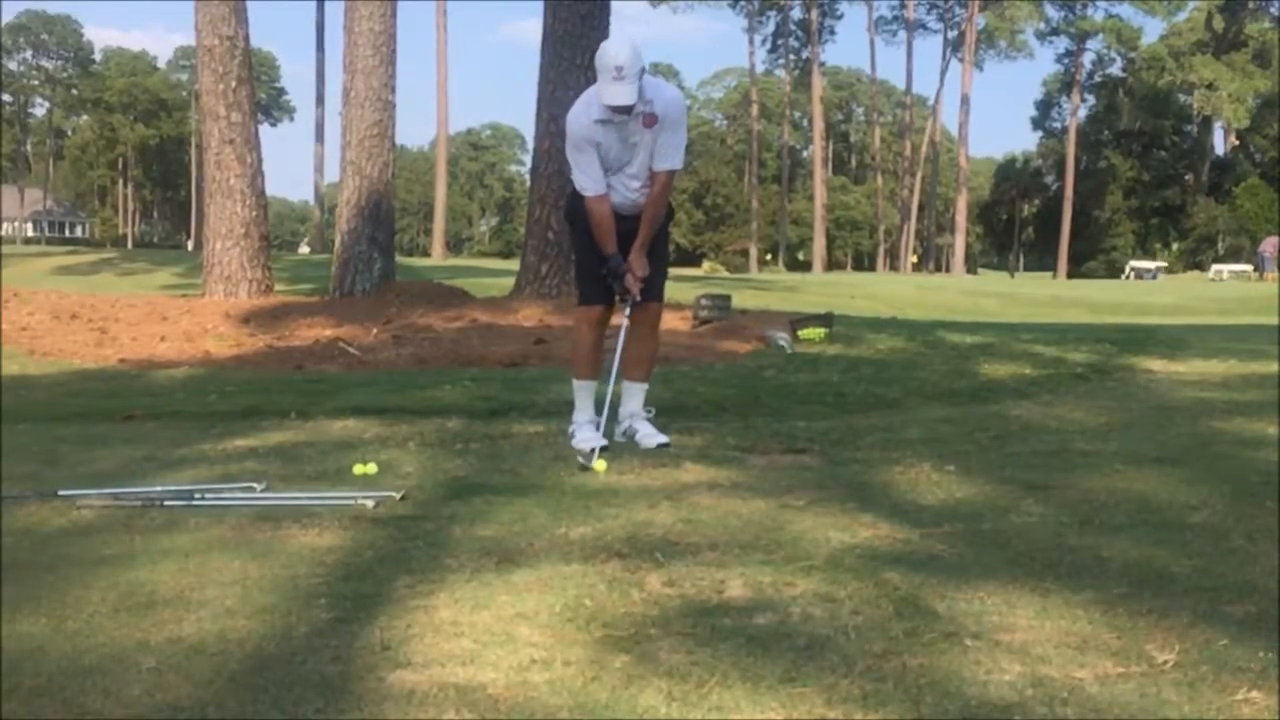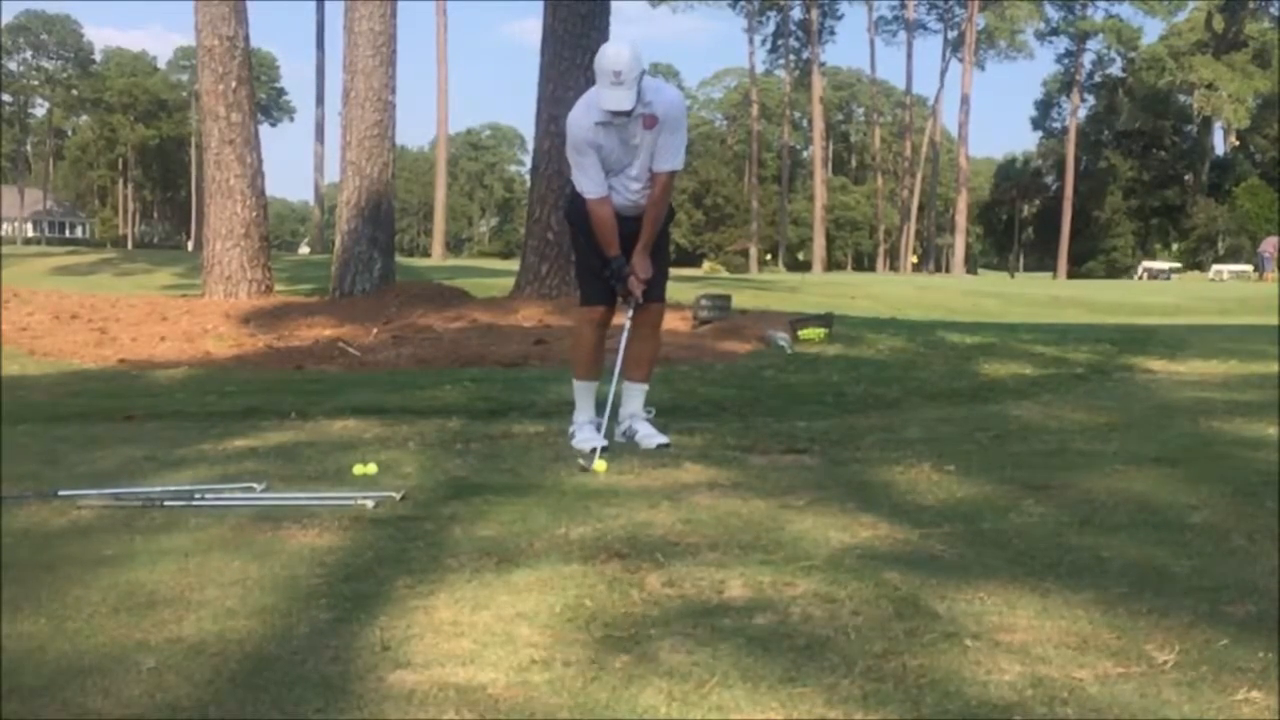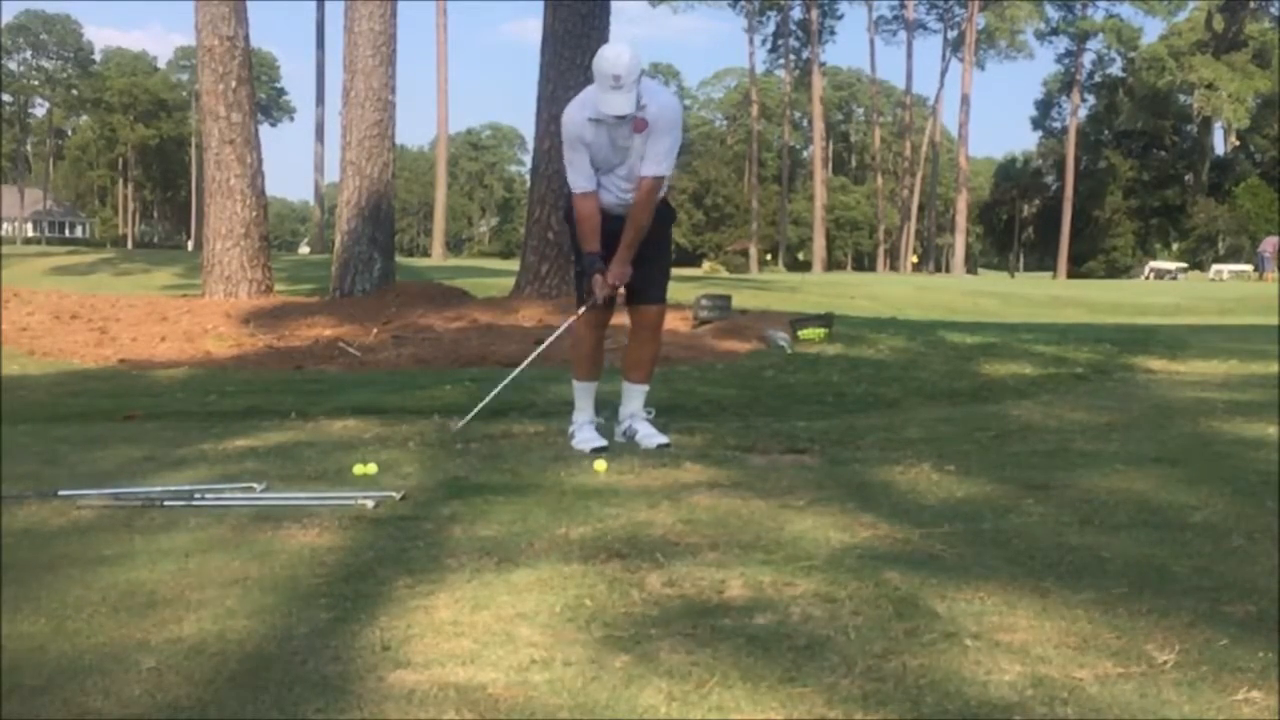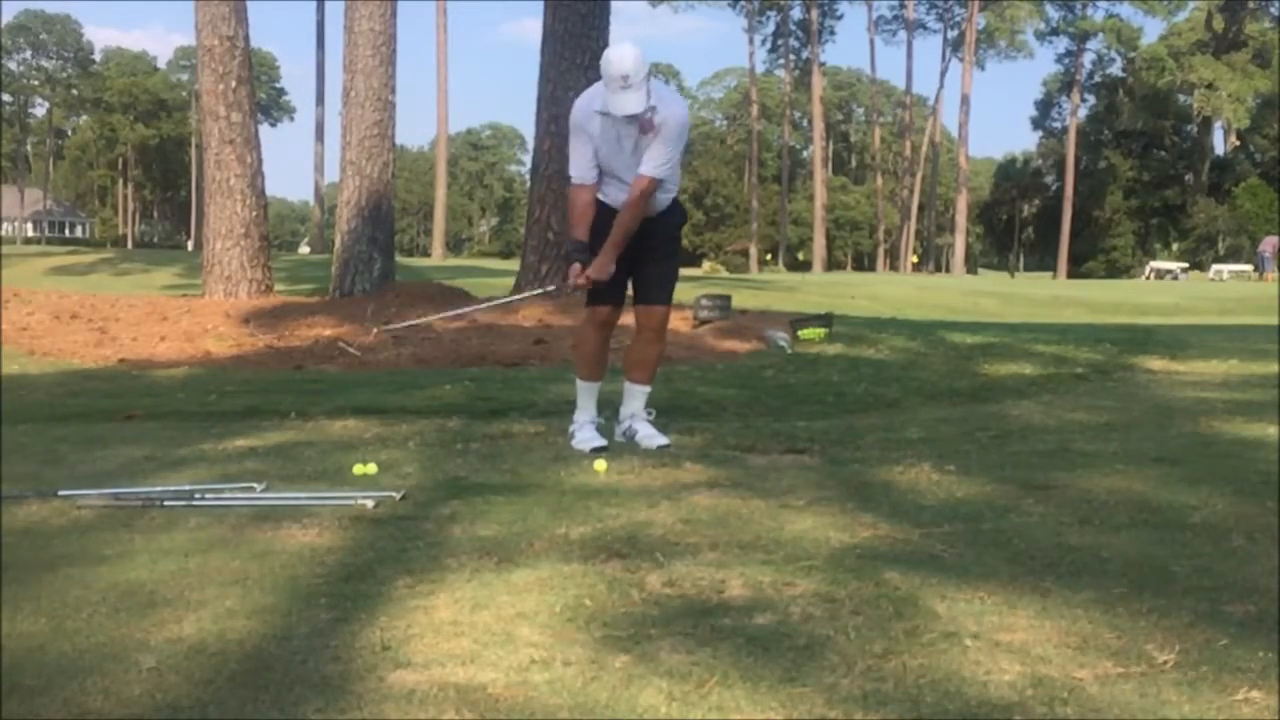
dt=0.4s
person 1, frame 1
left shoulder: (669, 102)
right shoulder: (581, 118)
left elbow: (662, 181)
right elbow: (595, 197)
left wrist: (640, 252)
right wrist: (615, 264)
left hip: (649, 215)
right hip: (594, 215)
left knee: (648, 312)
right knee: (593, 312)
left ankle: (632, 416)
right ankle: (583, 419)
person 1, frame 2
left shoulder: (669, 103)
right shoulder: (581, 121)
left elbow: (662, 182)
right elbow: (597, 200)
left wrist: (643, 253)
right wrist: (619, 266)
left hip: (650, 214)
right hip: (595, 216)
left knee: (651, 312)
right knee: (595, 313)
left ankle: (632, 416)
right ankle: (584, 419)
person 1, frame 3
left shoulder: (664, 107)
right shoulder: (576, 116)
left elbow: (647, 189)
right elbow: (584, 195)
left wrist: (623, 260)
right wrist: (593, 263)
left hip: (648, 217)
right hip: (596, 215)
left knee: (650, 315)
right knee: (593, 314)
left ankle: (632, 416)
right ankle: (583, 419)
person 1, frame 4
left shoulder: (672, 111)
right shoulder: (585, 109)
left elbow: (643, 191)
right elbow: (583, 186)
left wrist: (609, 256)
right wrist: (579, 250)
left hip: (658, 217)
right hip: (607, 212)
left knee: (655, 318)
right knee: (601, 314)
left ankle: (632, 416)
right ankle: (584, 418)
